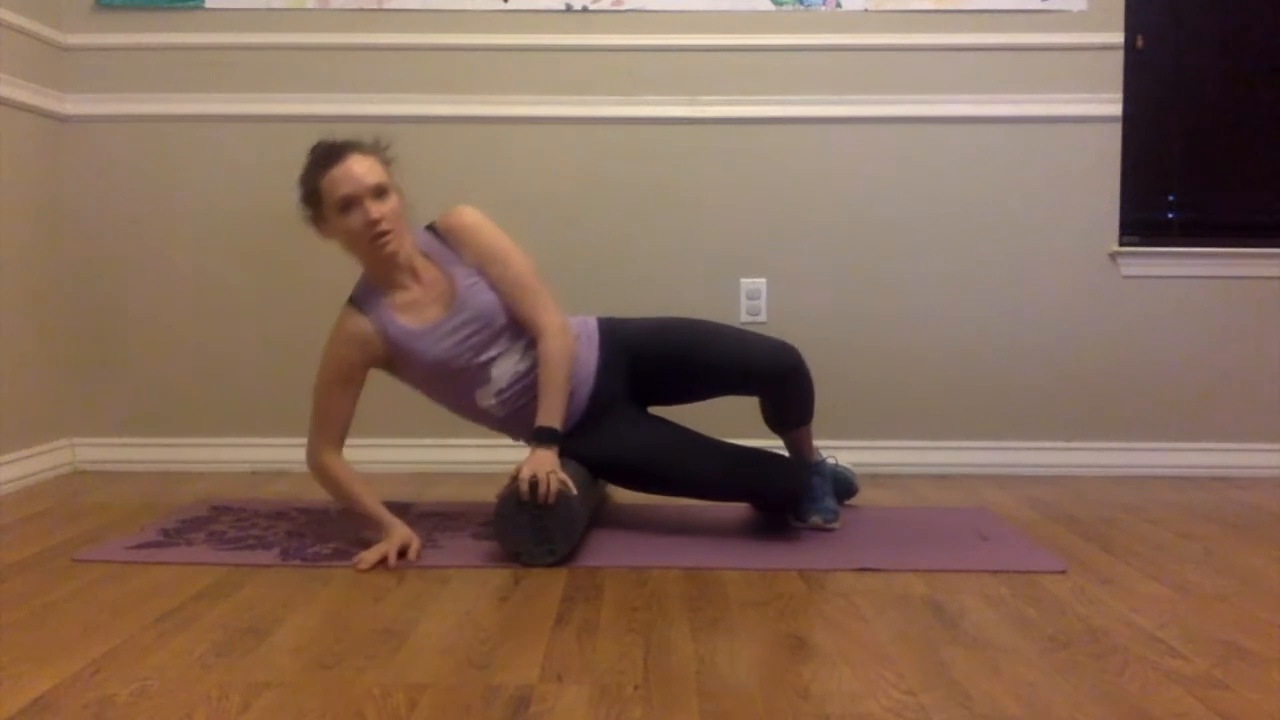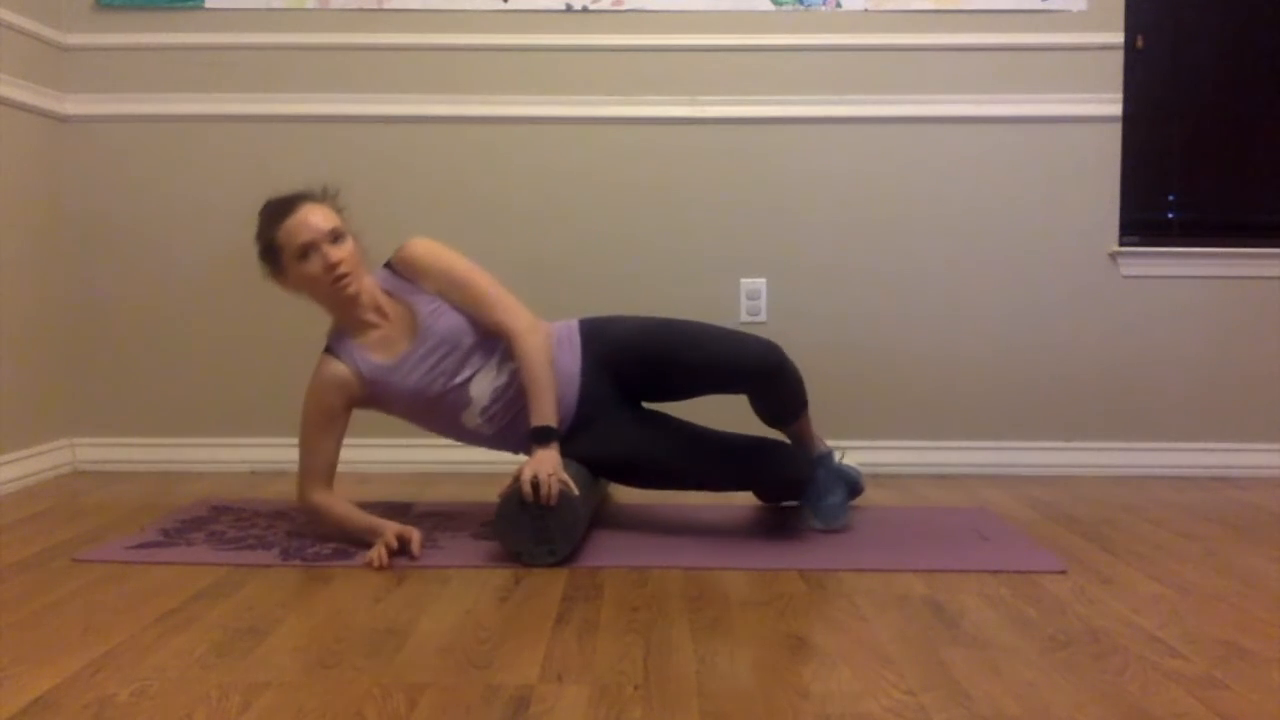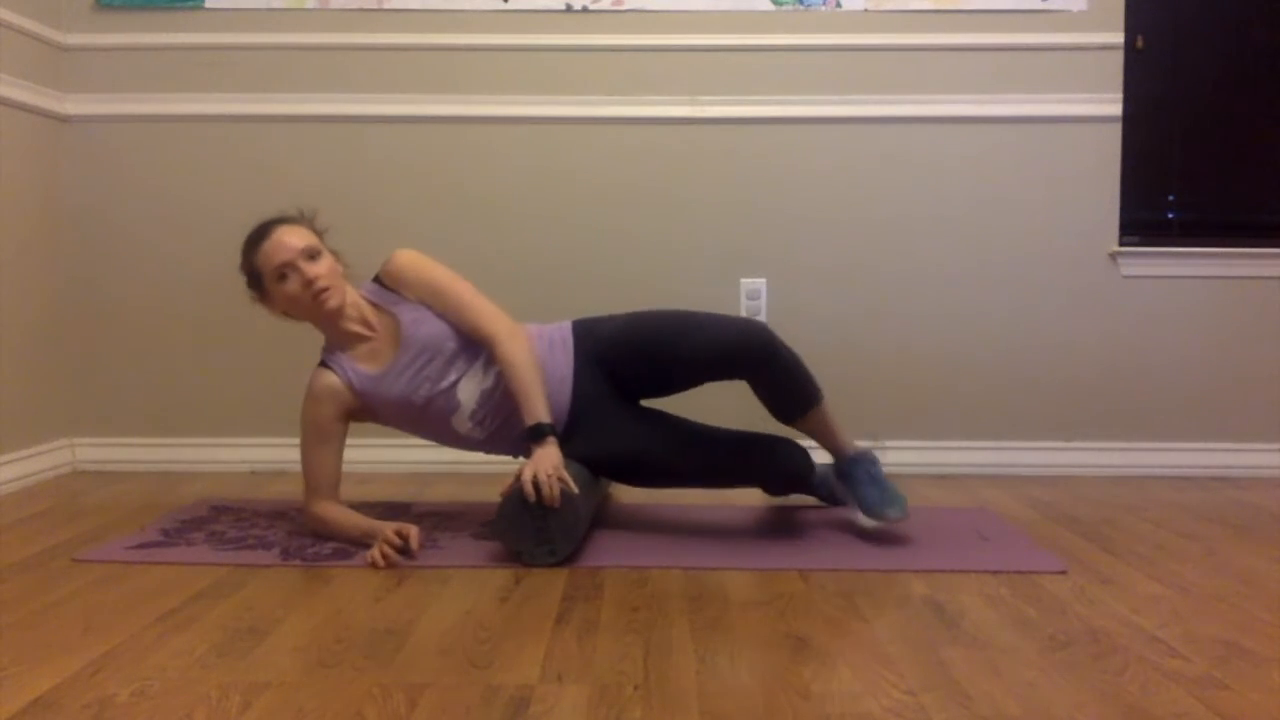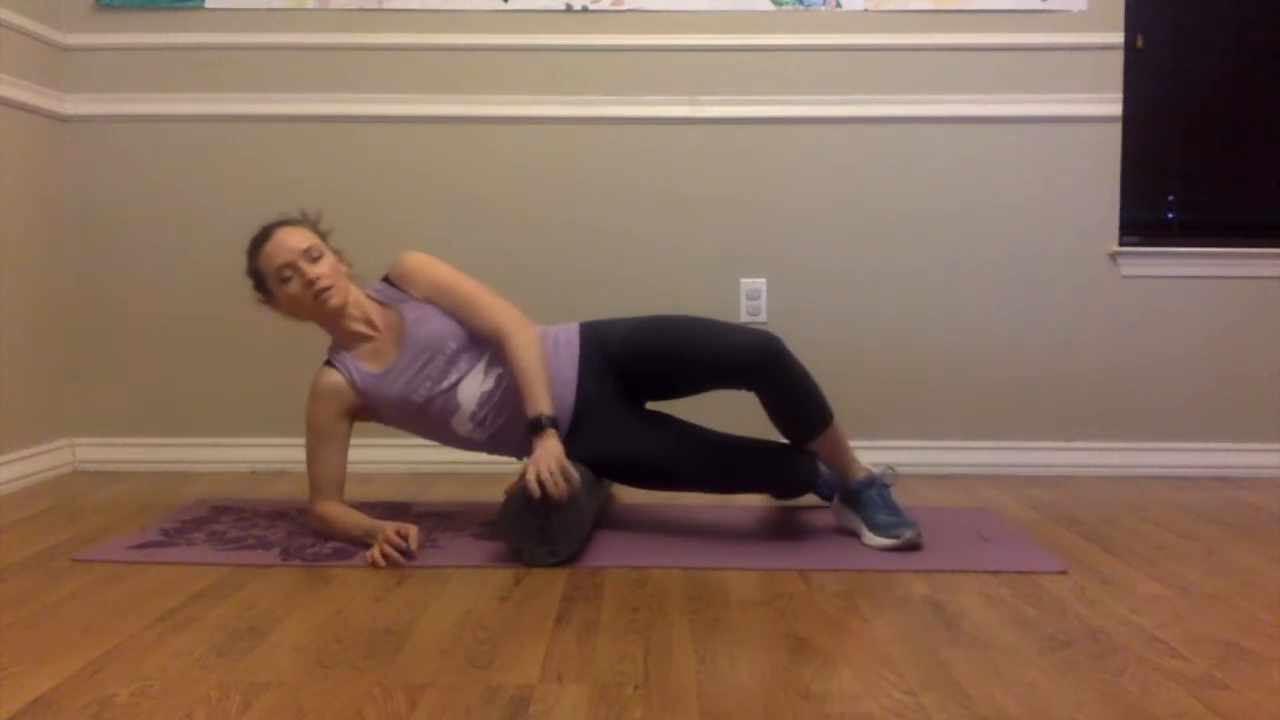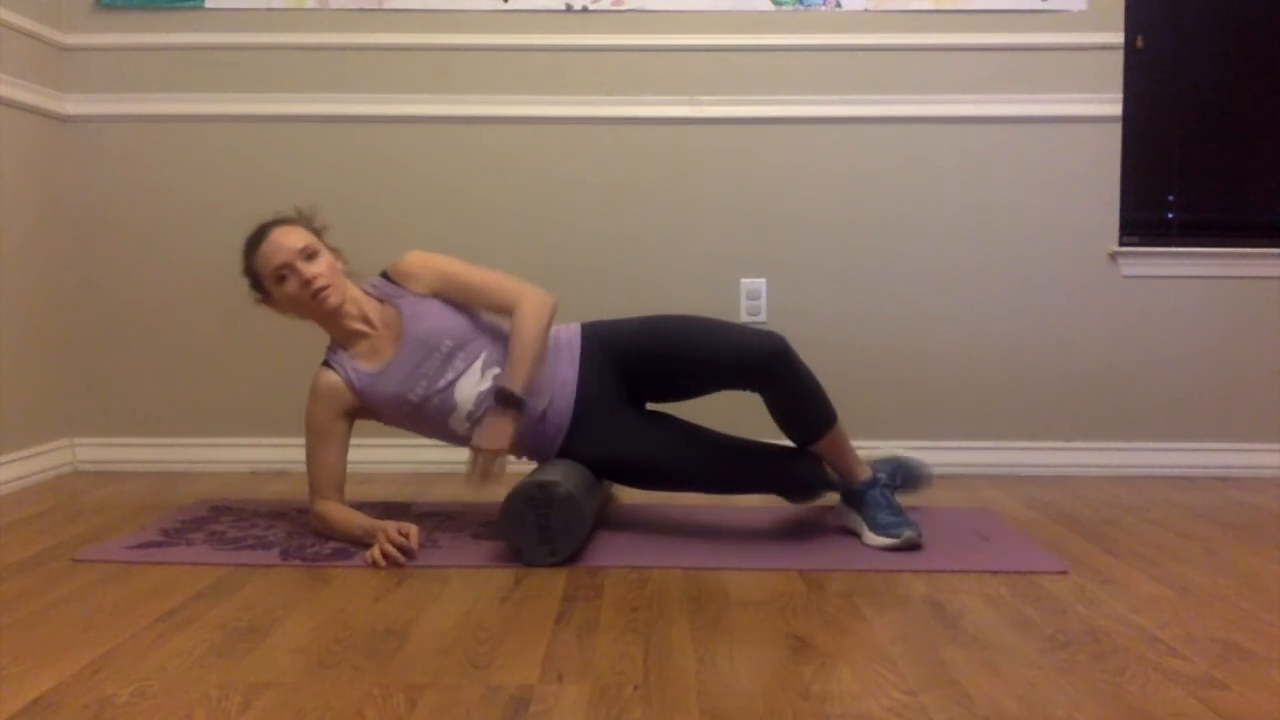
dt=0.3s
person 1, frame 1
left shoulder: (459, 230)
right shoulder: (361, 330)
left elbow: (551, 326)
right elbow: (323, 451)
left wrist: (541, 441)
right wrist: (388, 525)
left hip: (604, 354)
right hip: (580, 431)
left knee: (780, 364)
right knee: (775, 485)
left ankle: (810, 465)
right ankle: (803, 488)
person 1, frame 2
left shoulder: (414, 261)
right shoulder: (339, 376)
left elbow: (524, 328)
right elbow: (314, 491)
left wrist: (541, 441)
right wrist: (377, 527)
left hip: (593, 354)
right hip: (578, 432)
left knee: (760, 361)
right knee: (770, 468)
left ankle: (814, 459)
right ankle: (808, 480)
person 1, frame 3
left shoulder: (400, 273)
right shoulder: (331, 389)
left elbow: (504, 334)
right elbow: (320, 504)
left wrist: (540, 438)
right wrist: (377, 531)
left hip: (586, 355)
right hip: (578, 434)
left knee: (748, 343)
right knee: (774, 464)
left ankle: (849, 461)
right ankle: (821, 479)
person 1, frame 4
left shoulder: (408, 275)
right shoulder: (336, 388)
left elbow: (516, 330)
right elbow: (324, 504)
left wrist: (539, 430)
right wrist: (377, 531)
left hip: (593, 358)
right hip: (579, 435)
left knee: (758, 352)
right knee: (773, 471)
left ankle: (857, 482)
right ankle: (827, 480)
person 1, frame 5
left shoulder: (410, 274)
right shoulder: (336, 387)
left elbow: (534, 300)
right elbow: (324, 505)
left wrist: (508, 408)
right wrist: (376, 530)
left hip: (594, 358)
right hip: (579, 438)
left knee: (763, 353)
right knee: (785, 474)
left ankle: (862, 481)
right ankle: (844, 483)
